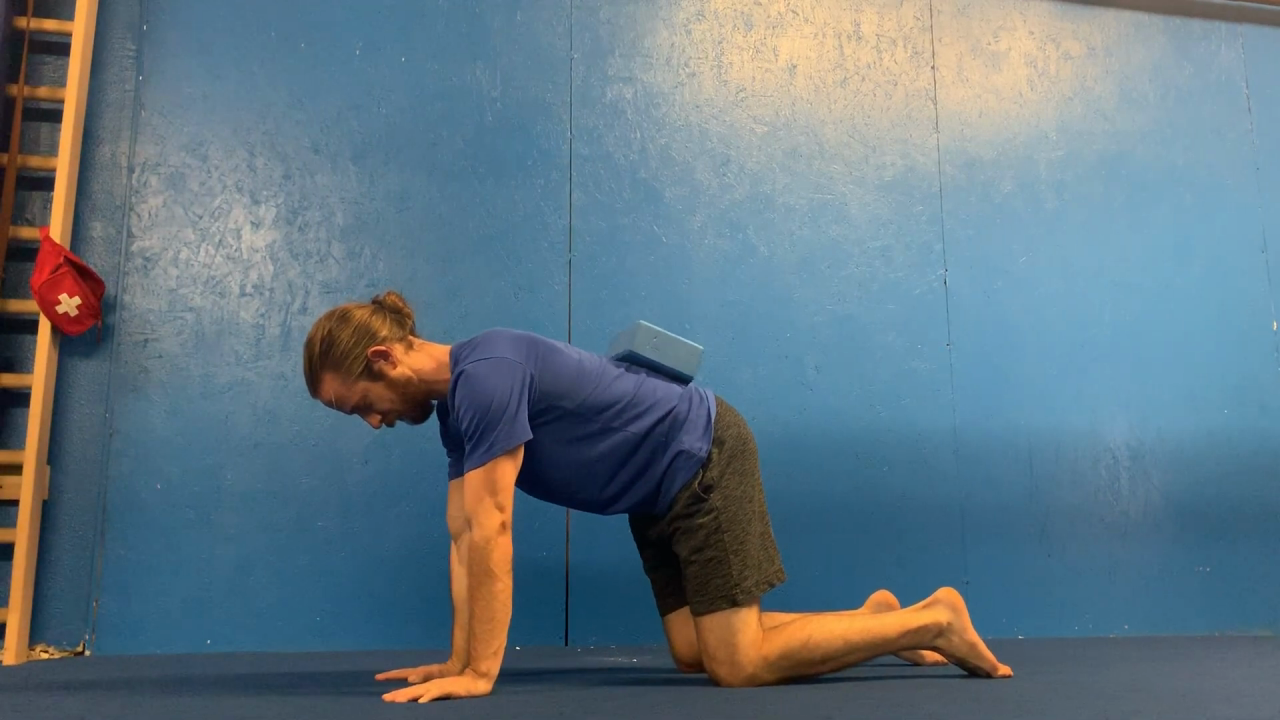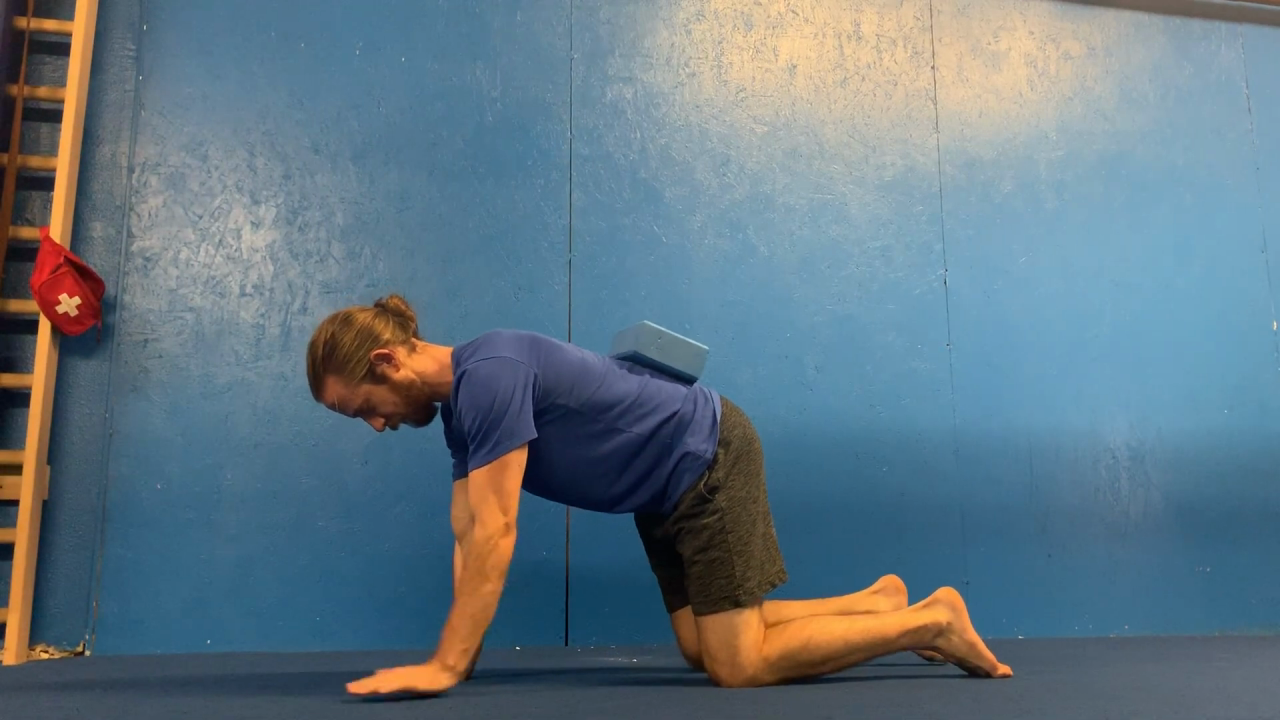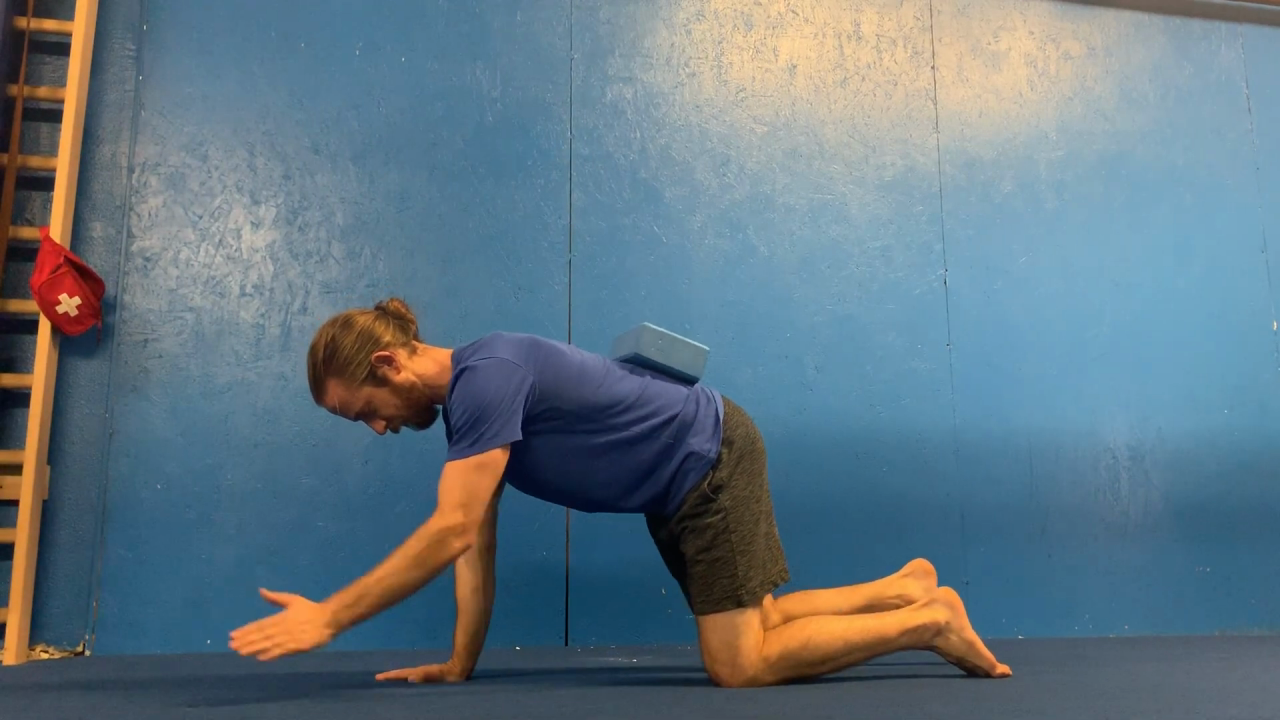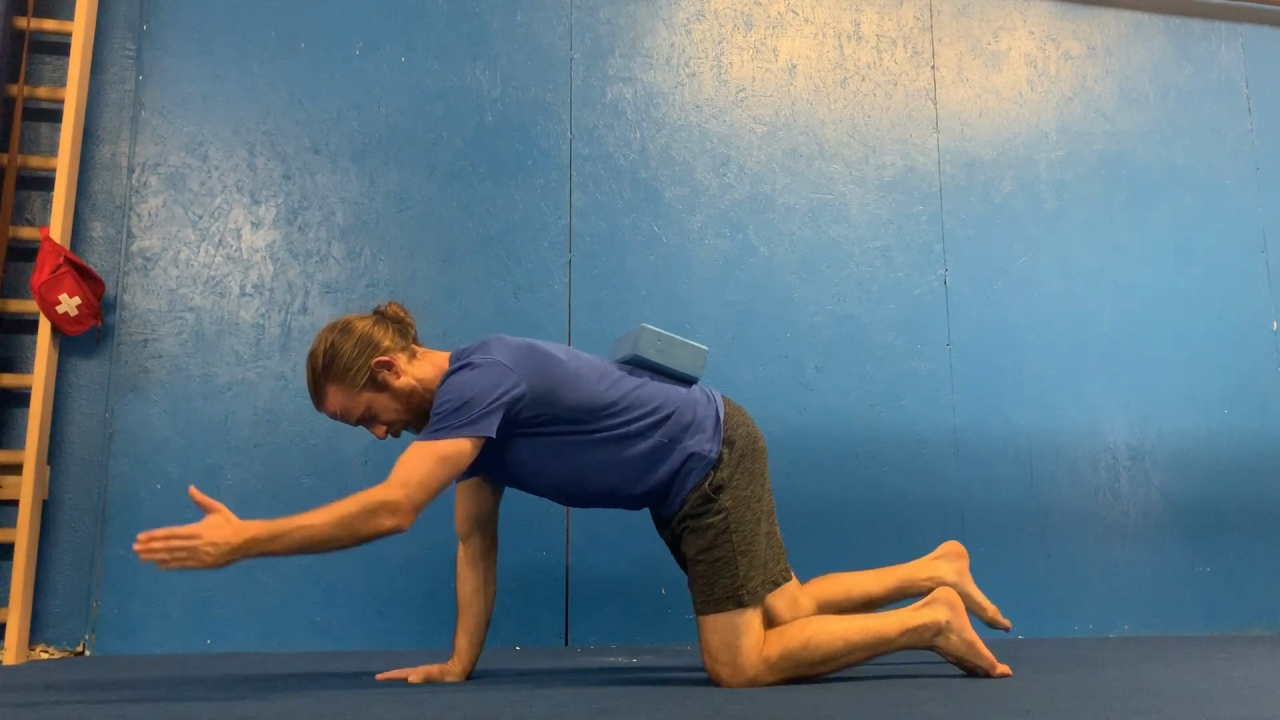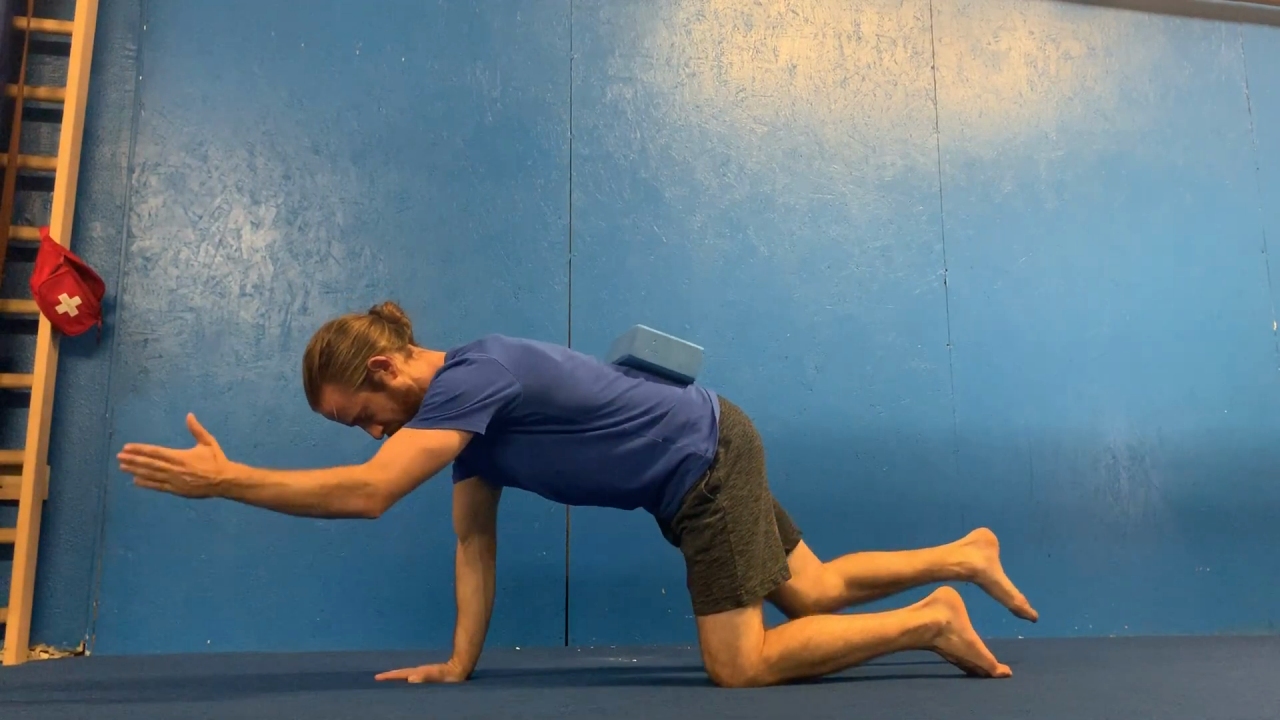
dt=0.3s
person 1, frame 1
left shoulder: (484, 374)
right shoulder: (453, 406)
left elbow: (491, 534)
right elbow: (463, 540)
left wrist: (481, 672)
right wrist: (458, 659)
left hip: (703, 459)
right hip: (664, 487)
left knee: (738, 665)
right knee: (694, 653)
left ankle: (932, 620)
right ankle: (871, 618)
person 1, frame 2
left shoulder: (488, 374)
right shoulder: (457, 407)
left elbow: (494, 534)
right elbow: (467, 538)
left wrist: (448, 664)
right wrist: (450, 657)
left hip: (707, 460)
right hip: (670, 488)
left knee: (739, 665)
right knee: (704, 648)
left ankle: (931, 619)
right ankle: (875, 604)
person 1, frame 3
left shoulder: (485, 379)
right shoulder: (453, 406)
left elbow: (454, 531)
right elbow: (475, 545)
left wrist: (329, 619)
right wrist: (460, 661)
left hip: (713, 460)
right hip: (680, 483)
left knee: (743, 663)
right knee: (754, 625)
left ankle: (929, 620)
right ankle: (903, 588)
person 1, frame 4
left shoulder: (479, 379)
right shoulder: (469, 404)
left elbow: (389, 509)
right elbow: (475, 543)
left wrist: (241, 539)
right wrist: (460, 662)
left hip: (713, 458)
right hip: (692, 471)
left knee: (740, 664)
right knee: (787, 612)
left ankle: (928, 620)
right ankle: (933, 572)
person 1, frame 5
left shoulder: (472, 378)
right shoulder: (467, 403)
left elbow: (367, 492)
right elbow: (473, 543)
left wrist: (224, 478)
right wrist: (461, 660)
left hip: (709, 457)
right hip: (698, 466)
left knee: (741, 662)
right knee: (812, 592)
left ankle: (932, 620)
right ankle: (963, 558)
